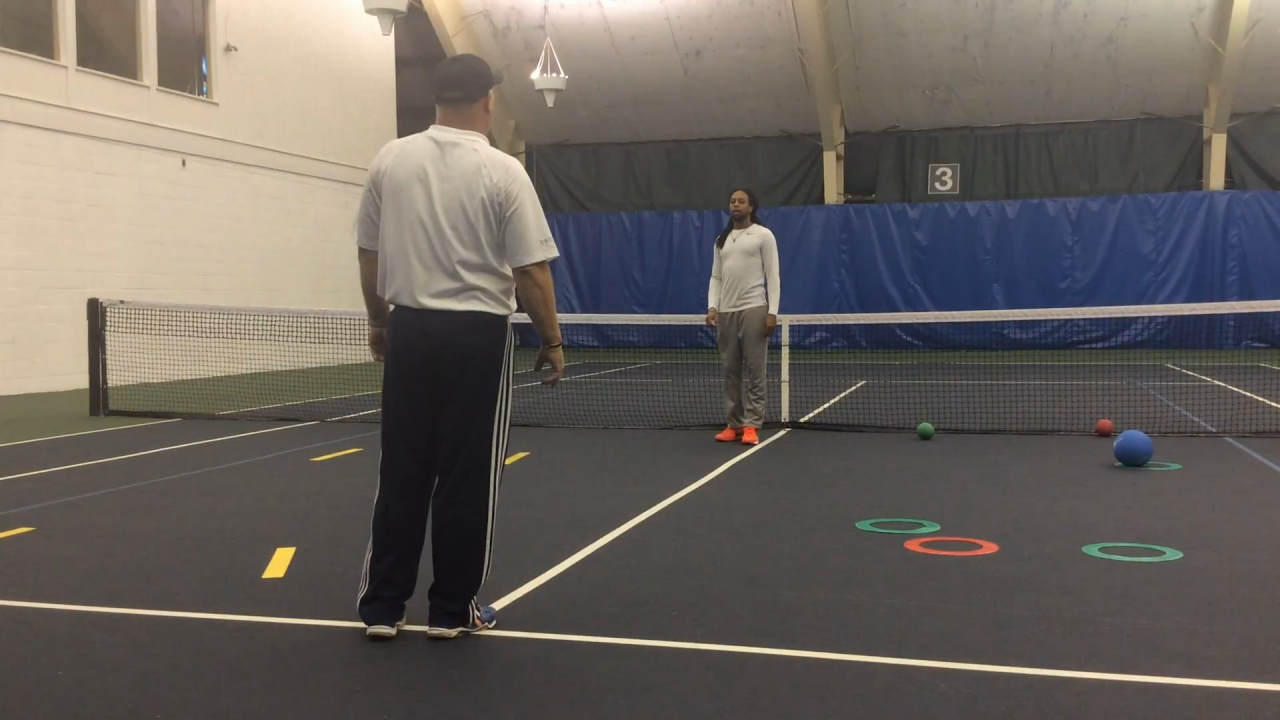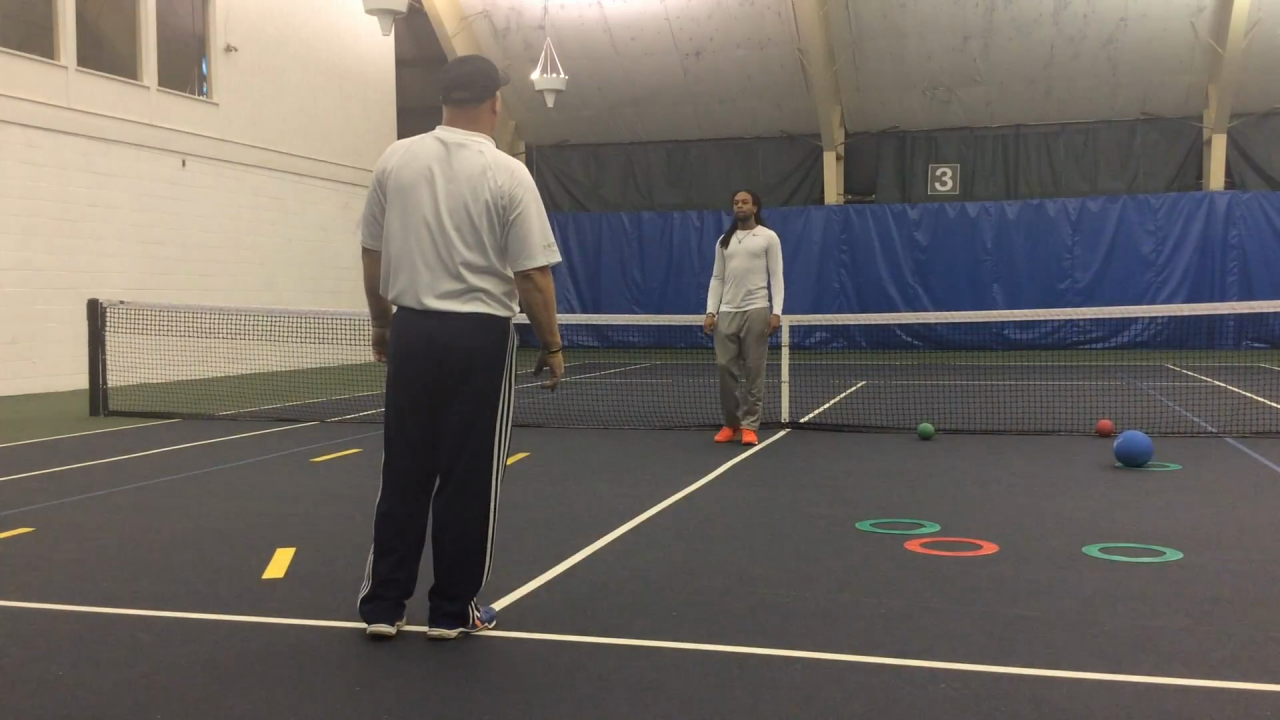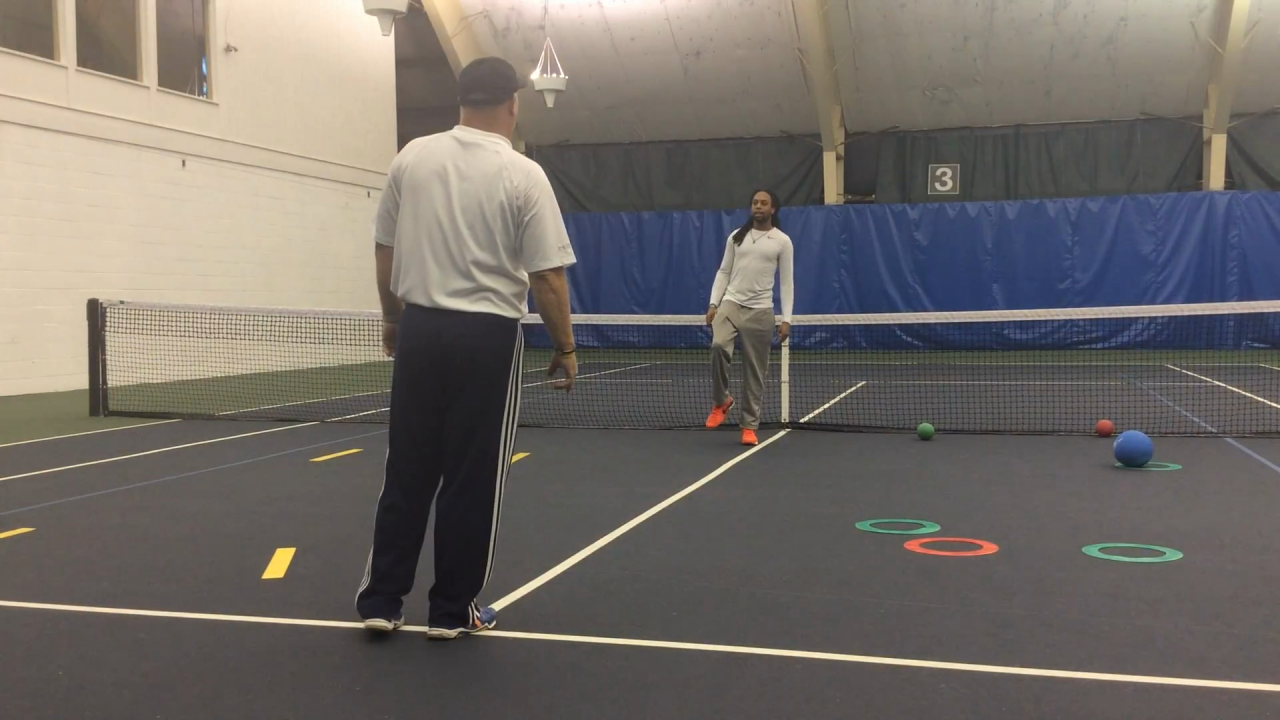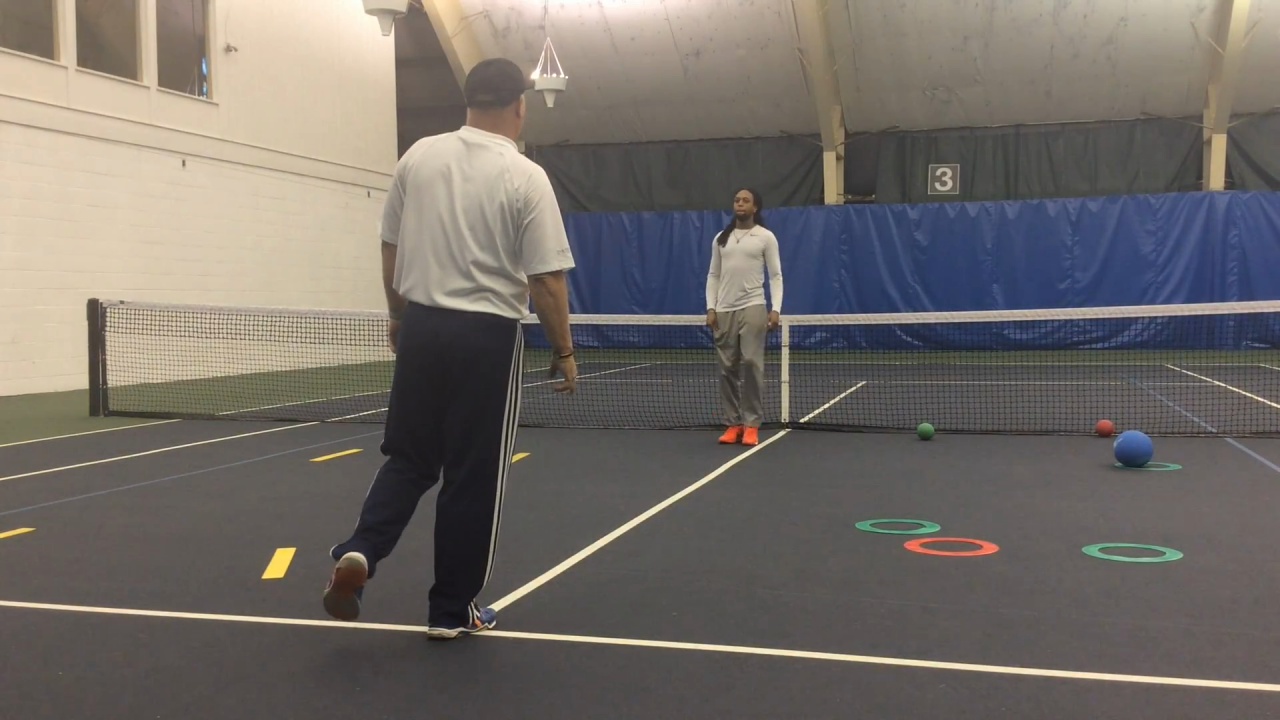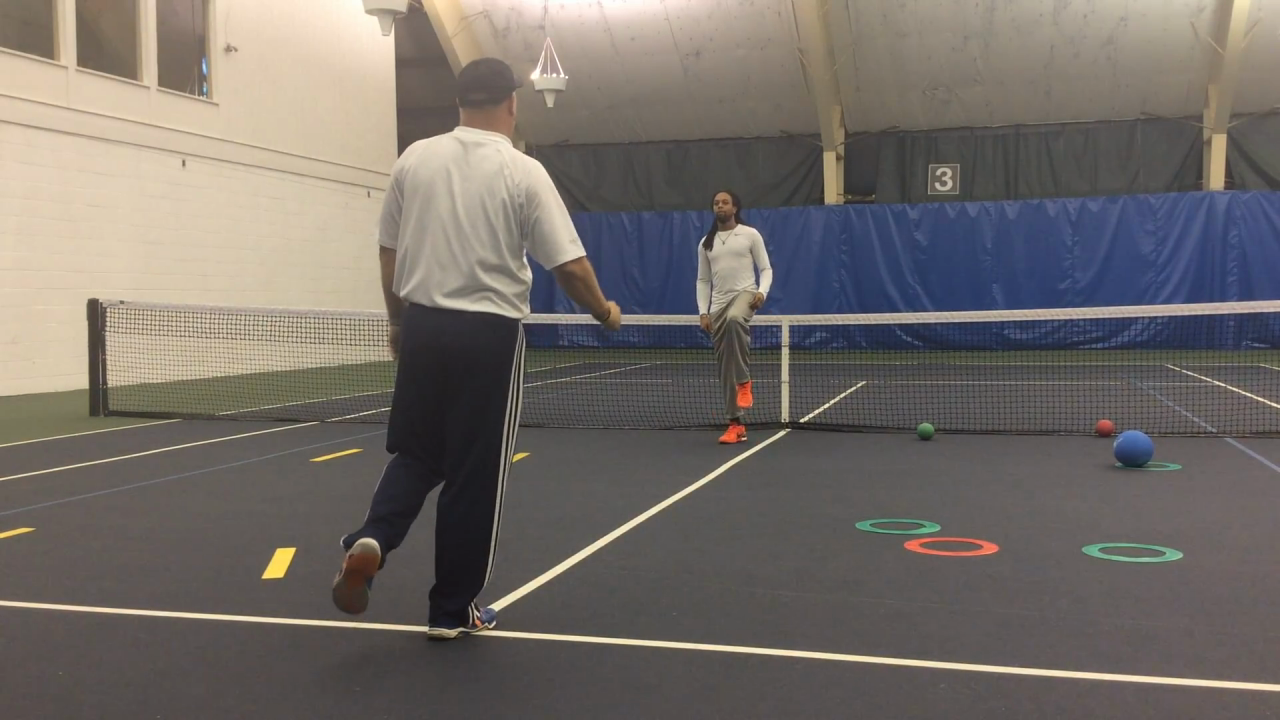
dt=1s
person 1, frame 1
left shoulder: (390, 159)
right shoulder: (502, 170)
left elbow: (369, 254)
right elbow: (530, 270)
left wrist: (377, 320)
right wrist: (552, 339)
left hip: (409, 331)
right hip: (477, 336)
left knee: (401, 473)
right knee: (465, 478)
left ankle: (382, 604)
right ankle: (452, 609)
person 1, frame 2
left shoulder: (395, 159)
right shoulder: (507, 173)
left elbow: (372, 255)
right elbow: (532, 274)
left wrist: (381, 322)
right wrist: (552, 344)
left hip: (412, 332)
right hip: (479, 337)
left knee: (403, 474)
right knee: (467, 479)
left ankle: (383, 603)
right ankle: (452, 609)
person 1, frame 3
left shoulder: (411, 157)
right shoulder: (523, 174)
left elbow: (385, 251)
right elbow: (547, 276)
left wrist: (392, 319)
right wrist: (565, 347)
left hip: (420, 330)
right hip: (487, 337)
left knee: (408, 473)
right knee: (471, 481)
left ankle: (380, 599)
right ankle: (452, 609)
person 1, frame 4
left shoulder: (417, 156)
right shoulder: (525, 177)
left elbow: (390, 248)
right elbow: (546, 280)
left wrist: (398, 316)
right wrist: (564, 352)
left hip: (421, 327)
right hip: (486, 336)
left knee: (408, 459)
right knee: (472, 478)
left ankle: (359, 552)
right ankle: (451, 609)
person 1, frame 5
left shoulder: (414, 158)
right shoulder: (523, 172)
left elbow: (389, 253)
right elbow: (570, 267)
left wrist: (397, 321)
right wrist: (605, 312)
left hip: (423, 327)
right hip: (489, 335)
left knee: (415, 455)
right knee: (474, 477)
left ankle: (370, 540)
right ankle: (452, 609)
person 2, frame 1
left shoulder: (763, 235)
right shoulder: (721, 240)
left elbow: (773, 276)
right elbow: (716, 277)
left wrist: (772, 312)
right wrist: (712, 307)
left hip: (753, 309)
right hip: (726, 312)
left knee: (755, 371)
right knee: (730, 371)
left ankle: (752, 426)
right ankle: (734, 424)
person 2, frame 2
left shoulder: (769, 237)
right shoulder: (724, 240)
left elbow: (776, 277)
right elbow: (717, 278)
left wrist: (776, 312)
right wrist: (711, 312)
left hip: (756, 311)
right hip: (727, 312)
left knee: (754, 371)
right knee: (726, 368)
left ankle: (749, 427)
right ankle: (731, 423)
person 2, frame 3
left shoulder: (783, 241)
right shoulder: (736, 236)
left elbow: (787, 282)
right elbow: (724, 272)
left wrist: (786, 319)
right wrist: (713, 303)
left hip: (760, 311)
right hip: (731, 303)
left knee: (755, 370)
right knee: (719, 345)
left ankle: (749, 427)
right ankle: (721, 401)
person 2, frame 4
left shoulder: (766, 237)
right shoulder: (721, 238)
left elbow: (776, 276)
right elbow: (713, 275)
left wrist: (775, 309)
right wrist: (710, 308)
left hip: (753, 307)
right hip: (724, 311)
left knee: (752, 363)
right knee: (727, 369)
left ankle: (752, 425)
right ankle: (735, 424)
person 2, frame 5
left shoulder: (751, 235)
right shoulder: (706, 242)
left elbow: (766, 269)
right elbow: (703, 280)
left wrist: (762, 292)
right wrist: (703, 313)
left hip: (745, 294)
right hip: (718, 307)
left knee: (735, 319)
right knee: (725, 367)
left ankle: (744, 381)
right ankle: (736, 424)
